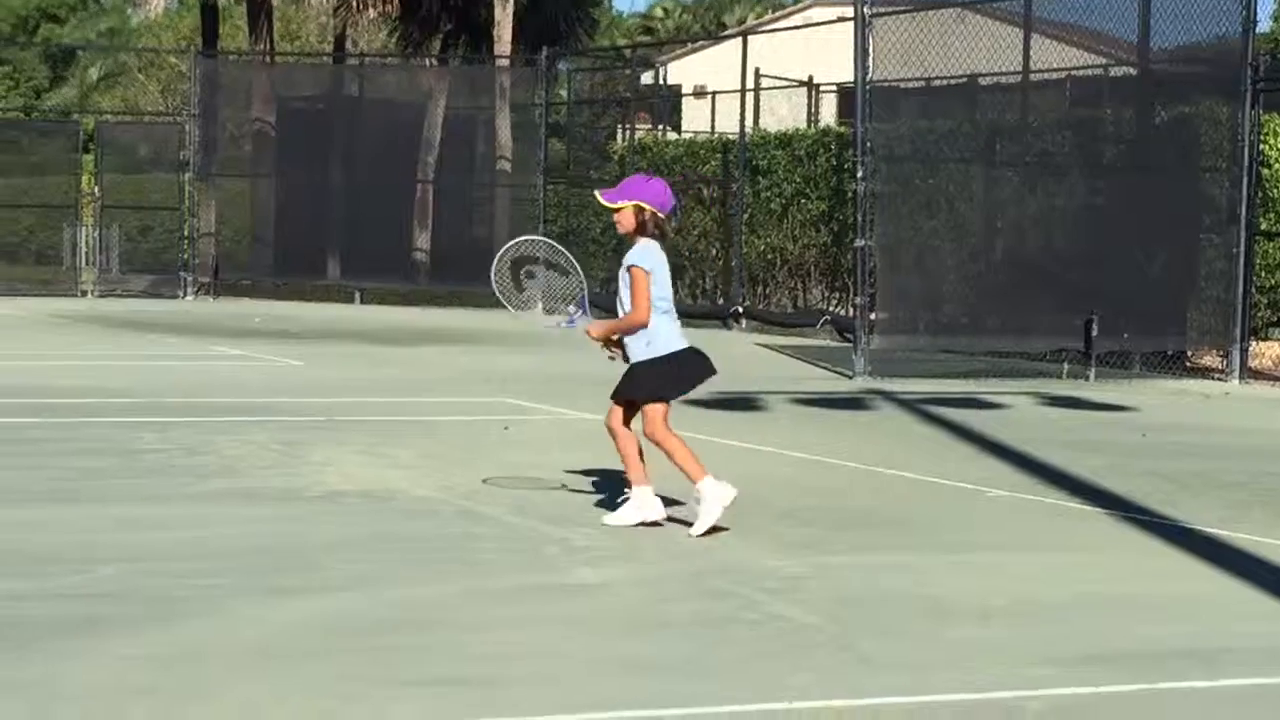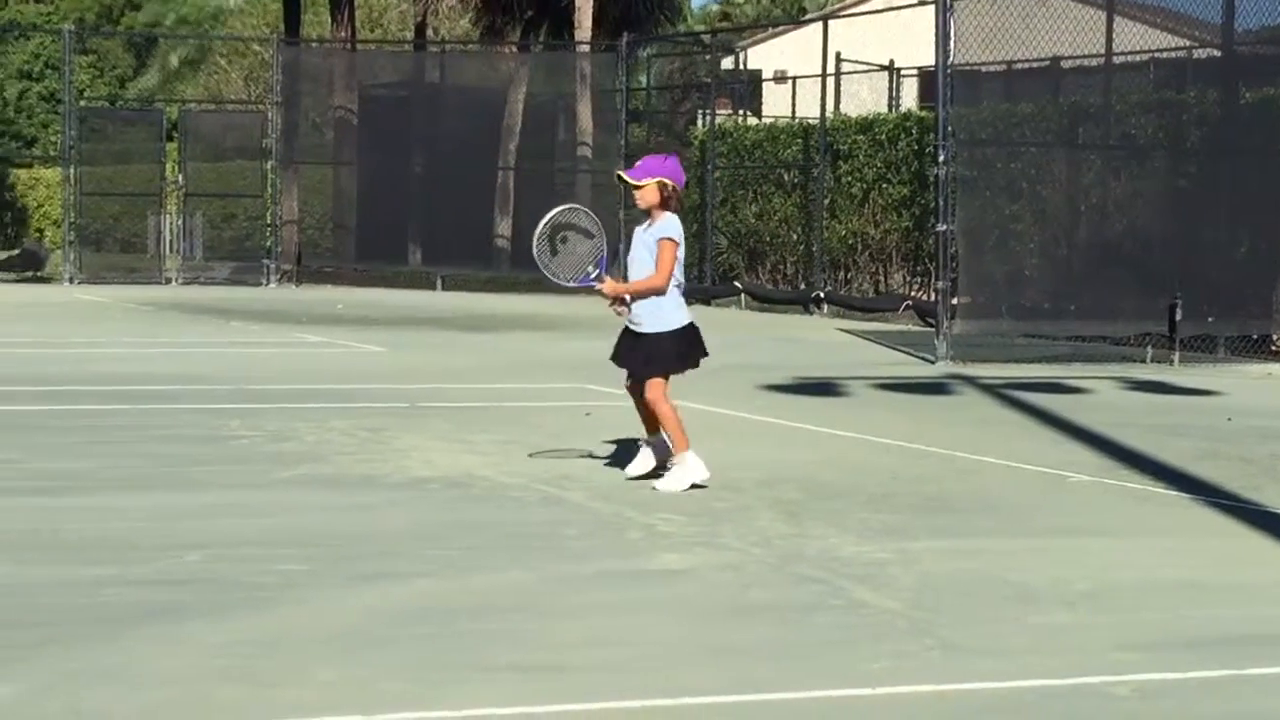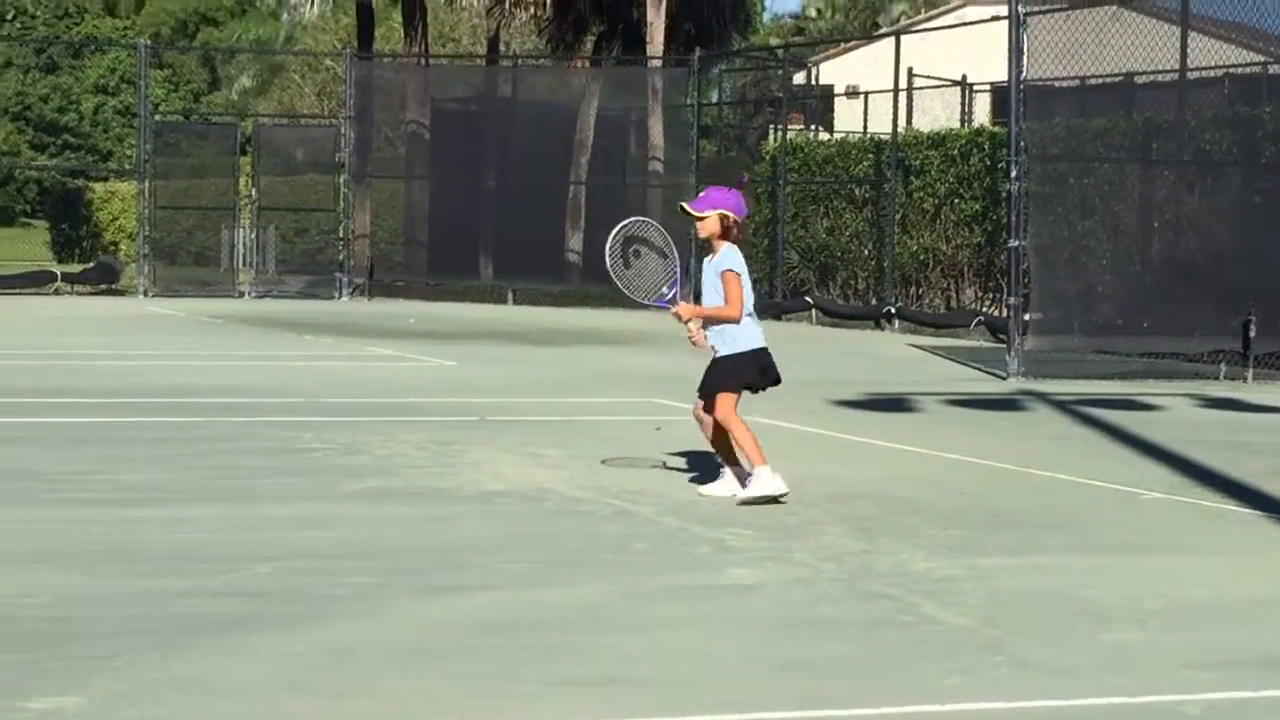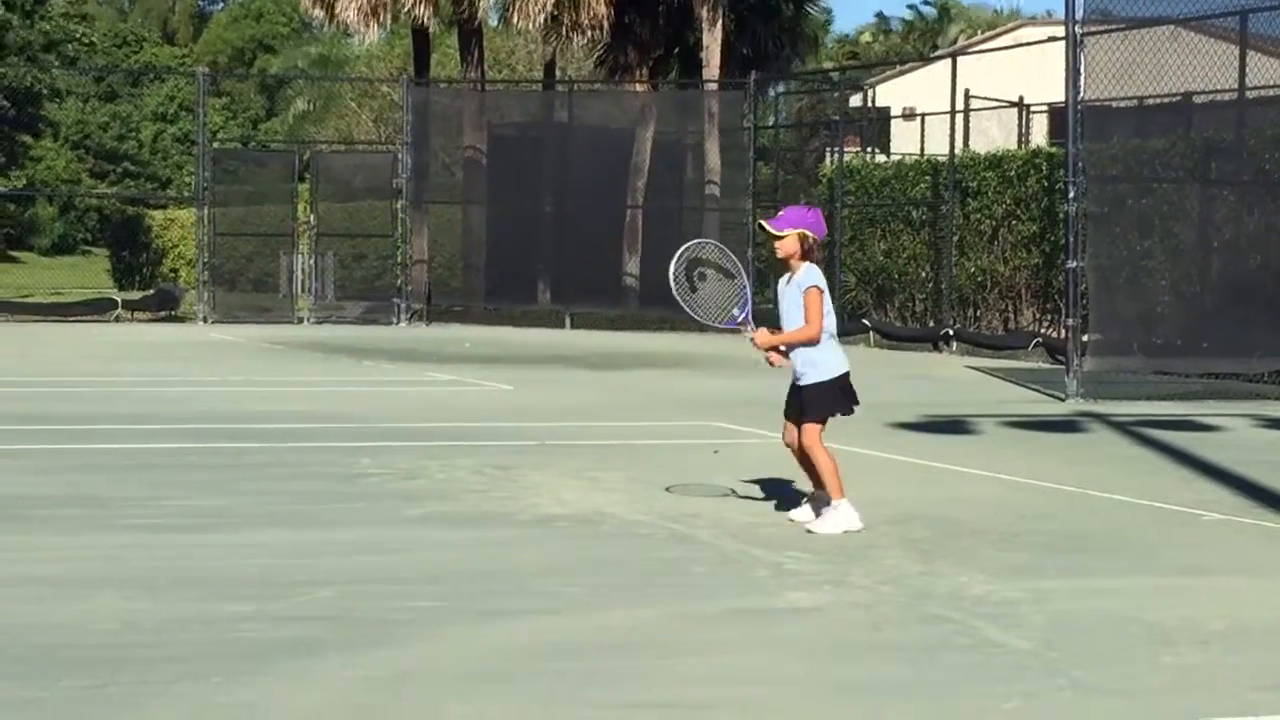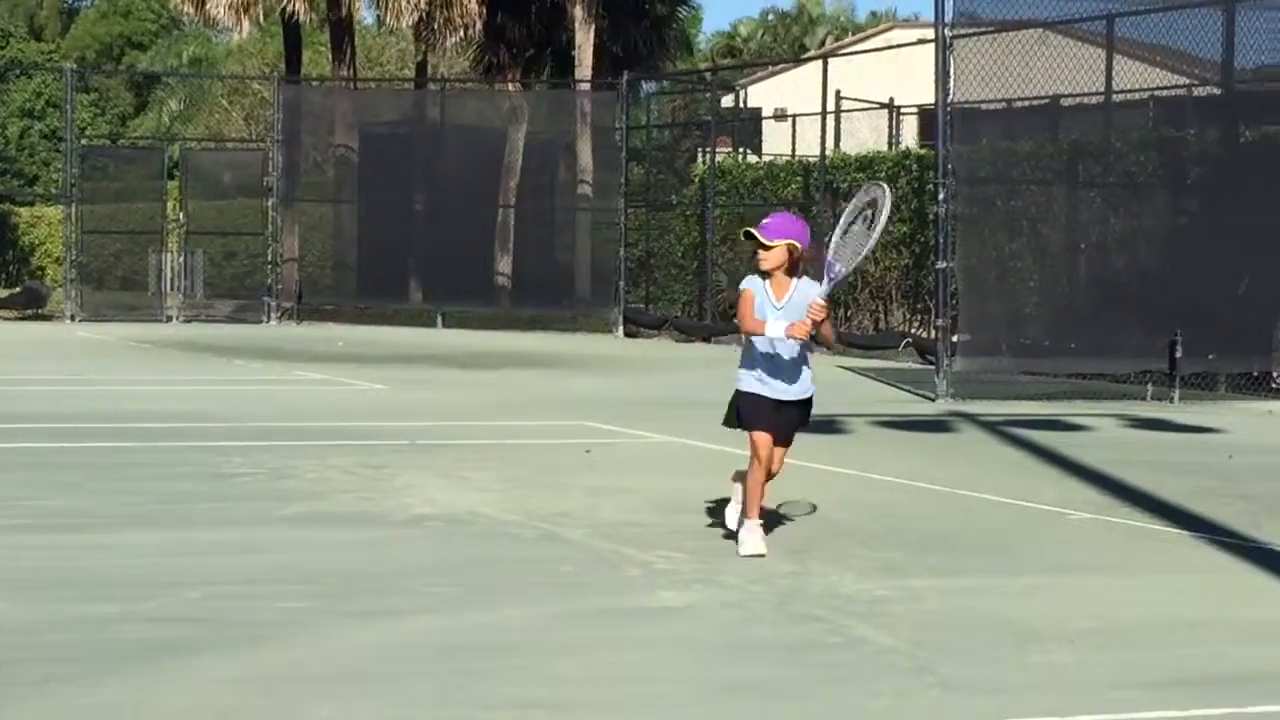
dt=1s
person 1, frame 1
left shoulder: (638, 255)
right shoulder: (647, 252)
left elbow: (641, 315)
left wrist: (606, 330)
right wrist: (618, 338)
left hip: (659, 355)
right hip: (650, 355)
left knee: (655, 429)
right knee: (616, 420)
left ankle: (711, 490)
right ankle: (643, 499)
person 1, frame 2
left shoulder: (668, 227)
right shoulder: (644, 228)
left elbow: (661, 280)
left wrist: (619, 289)
right wrist: (623, 297)
left hip: (665, 327)
right hip: (642, 324)
left knee: (654, 394)
right knee: (635, 387)
left ankle: (686, 462)
right ankle: (655, 446)
person 1, frame 3
left shoulder: (728, 259)
right shoulder: (711, 260)
left elbow: (734, 310)
left wrist: (695, 312)
right wrist: (700, 329)
left hip: (741, 349)
right hip: (726, 350)
left knee: (724, 412)
right knee: (703, 410)
left ankle: (764, 476)
right ankle: (734, 475)
person 1, frame 4
left shoulder: (810, 278)
right shoulder: (785, 282)
left elbow: (814, 329)
left wrist: (772, 340)
right wrist: (779, 351)
left hip: (823, 373)
right hip: (804, 375)
left knee: (810, 440)
right knee: (792, 437)
left ankle: (842, 509)
right ankle: (822, 499)
person 1, frame 5
left shoulder: (809, 290)
right shoulder: (752, 285)
left elbow: (829, 339)
right elbow: (746, 323)
left wrist: (819, 323)
right wrist: (782, 328)
left hip: (794, 389)
right hip: (756, 385)
left knee: (772, 466)
right knee: (762, 450)
left ankle: (742, 485)
right ankle: (750, 524)
